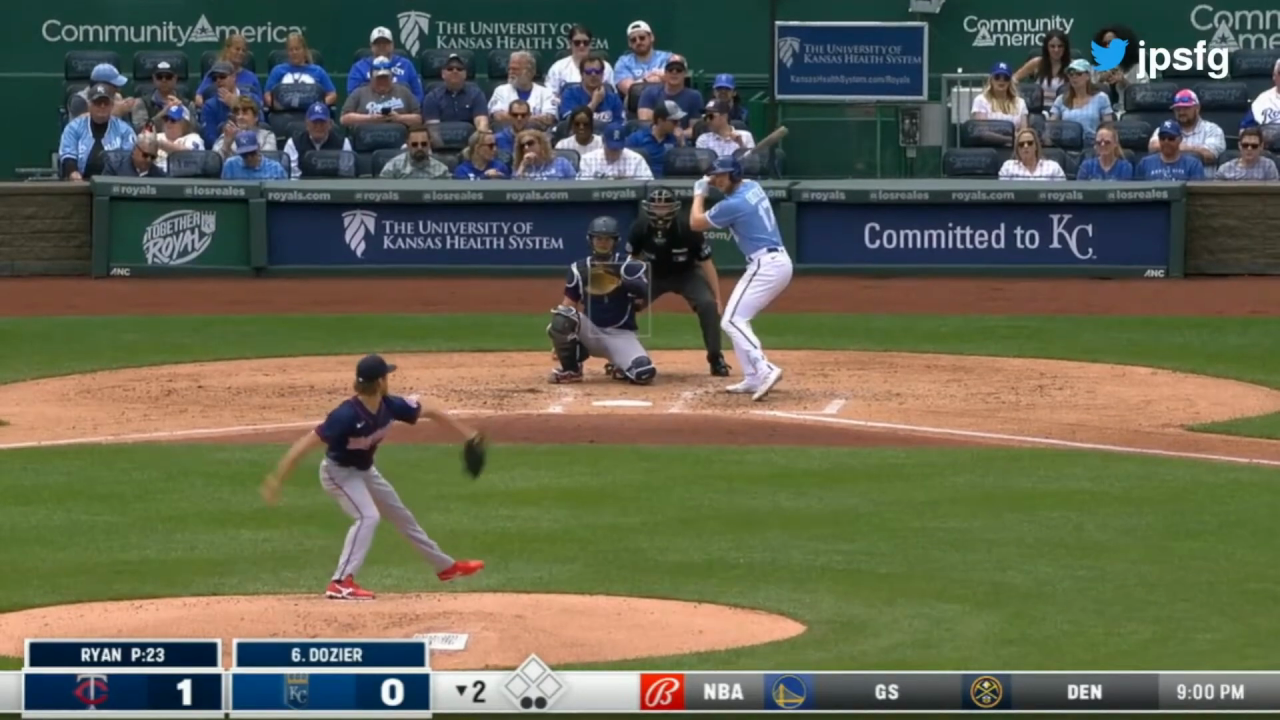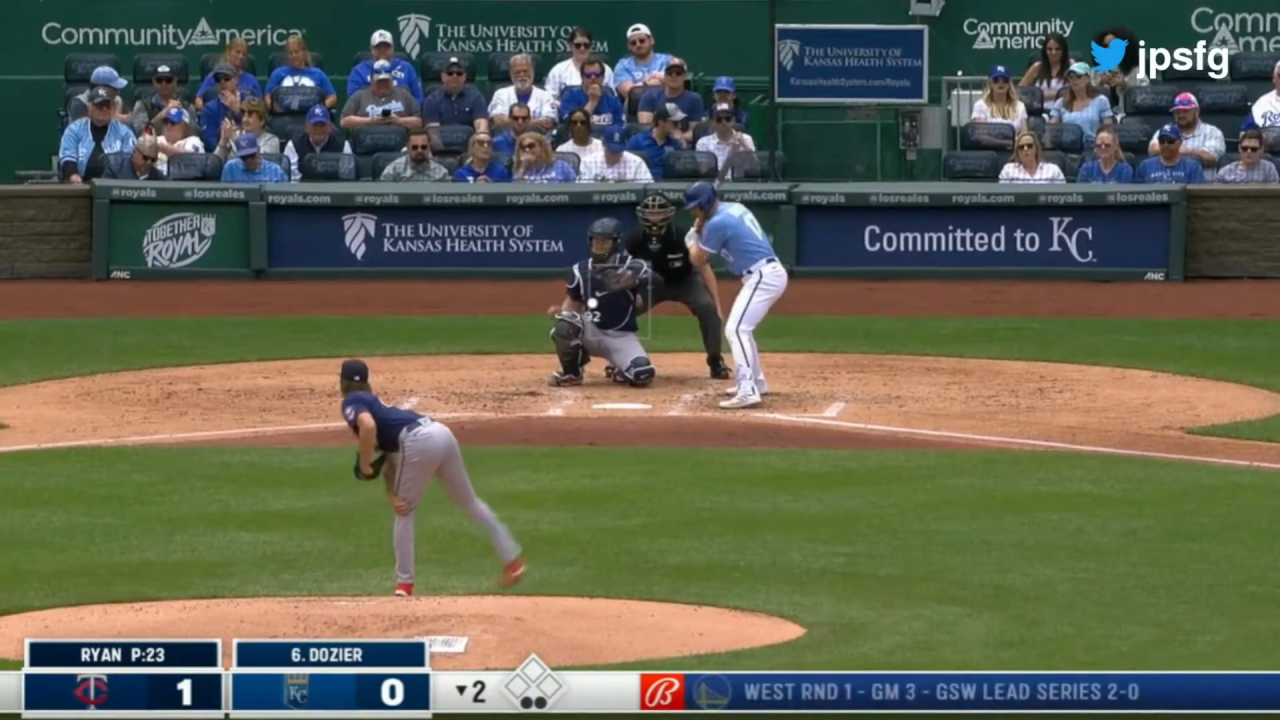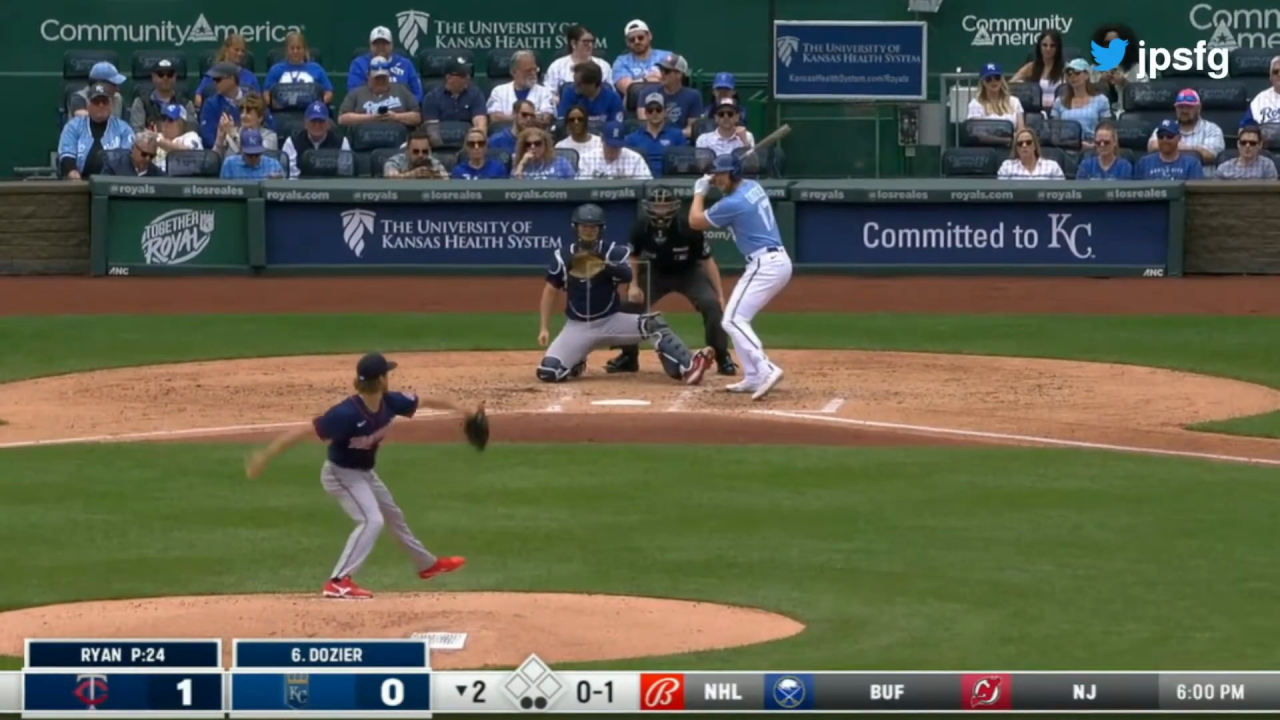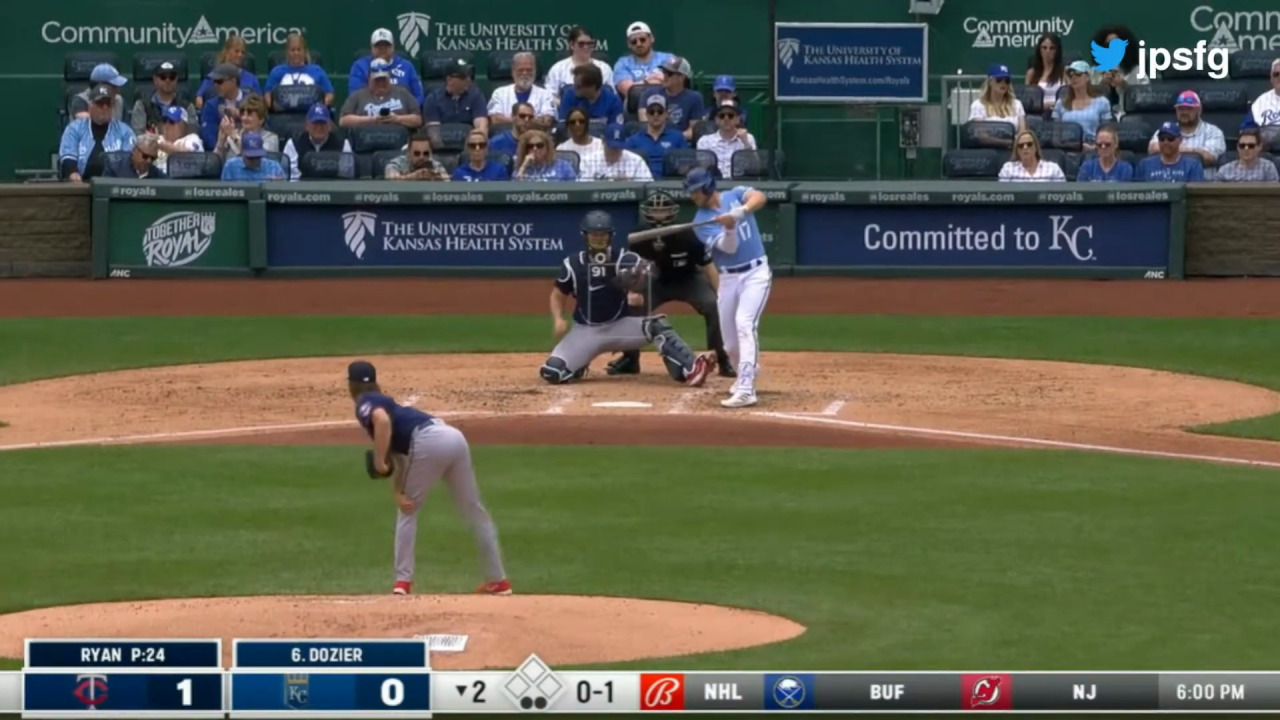
dt=1s
person 1, frame 1
left shoulder: (390, 404)
right shoulder: (347, 415)
left elbow: (430, 411)
right elbow: (306, 443)
left wrist: (468, 433)
right wrist: (277, 479)
left hip: (365, 471)
right hip: (340, 473)
left knee: (400, 516)
right knee: (368, 517)
left ankle: (446, 566)
right ankle: (340, 582)
person 1, frame 2
left shoulder: (353, 402)
right shoulder: (372, 401)
left elbow: (369, 426)
right elbow: (388, 458)
left wrist: (366, 465)
right wrist: (392, 495)
left hip: (418, 442)
right hip: (440, 434)
left knee: (405, 513)
right knee: (469, 501)
left ankle: (405, 582)
right ankle: (512, 558)
person 1, frame 3
left shoulder: (391, 401)
right shoulder: (347, 413)
left elbow: (423, 401)
right elbow: (302, 431)
left wrist: (460, 409)
right wrist: (265, 455)
left hip: (365, 473)
right hip: (342, 475)
left knee: (393, 516)
right knee: (373, 522)
left ankle: (427, 564)
right ankle: (338, 581)
person 1, frame 4
left shoulder: (364, 402)
right shoulder: (382, 402)
left elbow: (383, 420)
right elbow: (397, 456)
left wrist: (381, 461)
right wrist: (398, 493)
left hip: (429, 442)
right hip: (452, 438)
left knee: (409, 513)
right knee: (474, 510)
left ankle: (403, 580)
right ankle: (498, 579)
person 2, frame 1
left shoulder: (733, 204)
right shoulder: (753, 186)
left elbow: (695, 223)
left wrist: (699, 193)
right wrist: (713, 183)
left hip: (766, 265)
right hip: (778, 262)
left knee: (733, 321)
right knee: (736, 318)
left ankle: (766, 371)
right ankle: (754, 379)
person 2, frame 2
left shoulder: (717, 223)
right shoulder: (734, 207)
left elbow: (697, 260)
left wrist: (691, 241)
right wrist: (700, 229)
left hip: (764, 277)
right hip: (769, 275)
left knee: (736, 329)
right knee: (741, 327)
left ankle: (747, 391)
right ankle: (756, 382)
person 2, frame 3
left shoulder: (732, 203)
right shoulder: (753, 186)
left elbow: (695, 222)
left wrist: (699, 191)
right wrist: (712, 183)
left hip: (765, 265)
right hip: (777, 262)
left knee: (733, 321)
right knee: (736, 317)
left ankle: (767, 371)
right ankle: (754, 377)
person 2, frame 4
left shoulder: (736, 195)
right shoulder: (702, 221)
left elbow: (760, 198)
right elbow: (729, 247)
left wrist: (740, 211)
right wrist: (730, 227)
left hip: (756, 273)
right hip: (728, 279)
left knee: (745, 325)
right knee: (731, 341)
left ankle: (746, 390)
right ankle: (747, 373)
person 3, frame 1
left shoulder: (689, 229)
right shoulder: (639, 228)
left elbow: (706, 264)
right elbow: (632, 260)
left wrist: (717, 298)
left hip: (687, 274)
right hip: (653, 275)
left knee: (708, 304)
left ankle: (715, 358)
person 3, frame 2
left shoulder: (684, 235)
right shoulder: (634, 237)
left elbow: (704, 269)
left wrist: (717, 304)
left hip: (685, 281)
right hip: (651, 283)
left knee: (708, 307)
left ankle: (715, 360)
person 3, frame 3
left shoulder: (689, 229)
right shoulder: (640, 227)
left elbow: (707, 261)
right elbow: (633, 258)
left wrist: (720, 295)
right wrist: (633, 286)
left hip: (688, 273)
right hip: (656, 274)
left knee: (711, 304)
right knee: (630, 305)
left ankle: (722, 356)
right ankle: (628, 356)
person 3, frame 4
left shoulder: (686, 235)
left elbow: (708, 266)
left hip: (689, 280)
right hip: (656, 282)
left knee: (714, 306)
left ankle: (723, 359)
right ankle: (630, 358)
person 4, frame 1
left shoulder: (630, 266)
right shoulder: (579, 269)
left elbow: (644, 293)
right elbow: (569, 305)
left wrist: (621, 282)
right wrist: (560, 338)
left hip: (621, 335)
right hip: (591, 331)
left knee: (644, 373)
right knee: (562, 315)
left ankle: (621, 367)
right ankle: (571, 369)
person 4, frame 2
left shoulder: (631, 266)
right shoulder: (580, 270)
right elbow: (571, 304)
left wrist: (636, 279)
right wrist: (560, 312)
left hip: (622, 336)
right hip: (592, 333)
left knee: (643, 374)
right knee: (565, 322)
left ankle: (620, 370)
right ankle: (571, 373)
person 4, frame 3
left shoulder: (613, 251)
right shoulder: (562, 256)
left elbow: (628, 274)
right elbow: (550, 292)
left wrist: (604, 266)
right wrist: (543, 328)
left hip: (611, 321)
right hip: (578, 326)
left knee: (653, 323)
right knee: (548, 372)
left ankle: (687, 367)
right ankle: (575, 364)
person 4, frame 4
left shoulder: (623, 259)
right shoulder: (572, 264)
left elbow: (645, 269)
right elbow: (557, 295)
left wrist: (641, 274)
right wrist: (558, 319)
left hip: (620, 325)
right hip: (585, 331)
left knee: (657, 325)
right knee: (551, 373)
left ankle: (691, 369)
right ankle: (579, 365)
